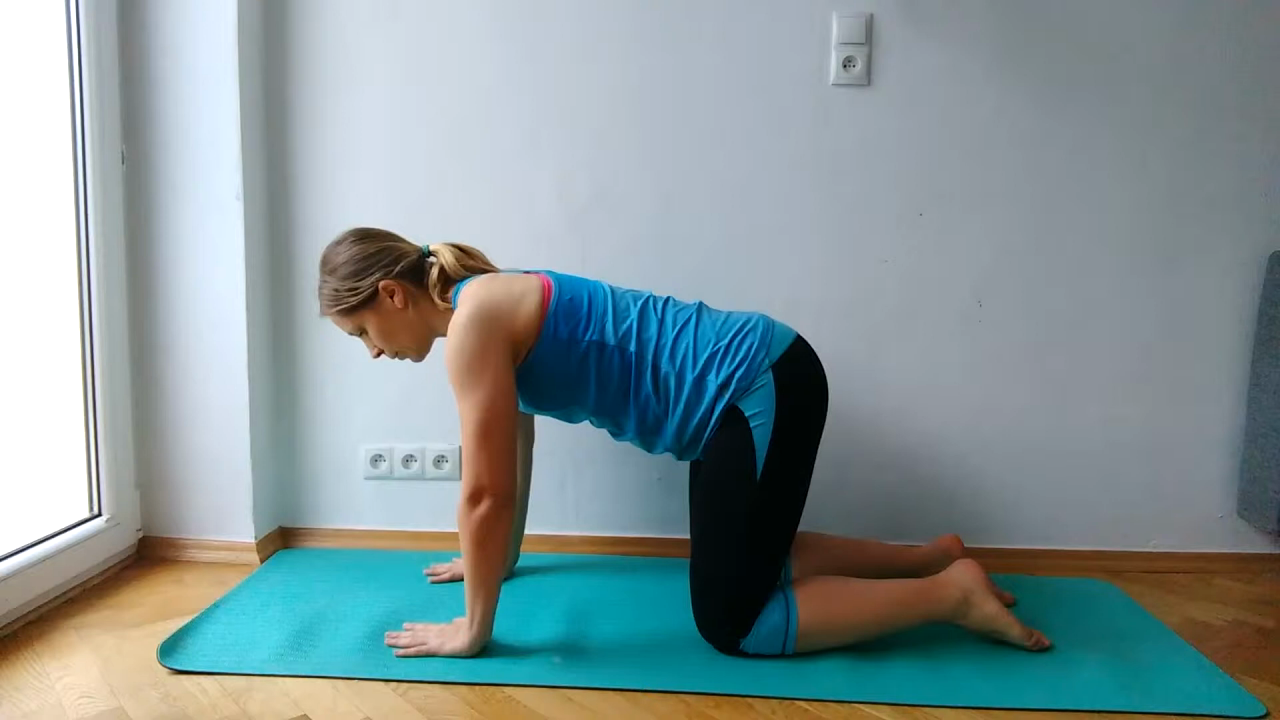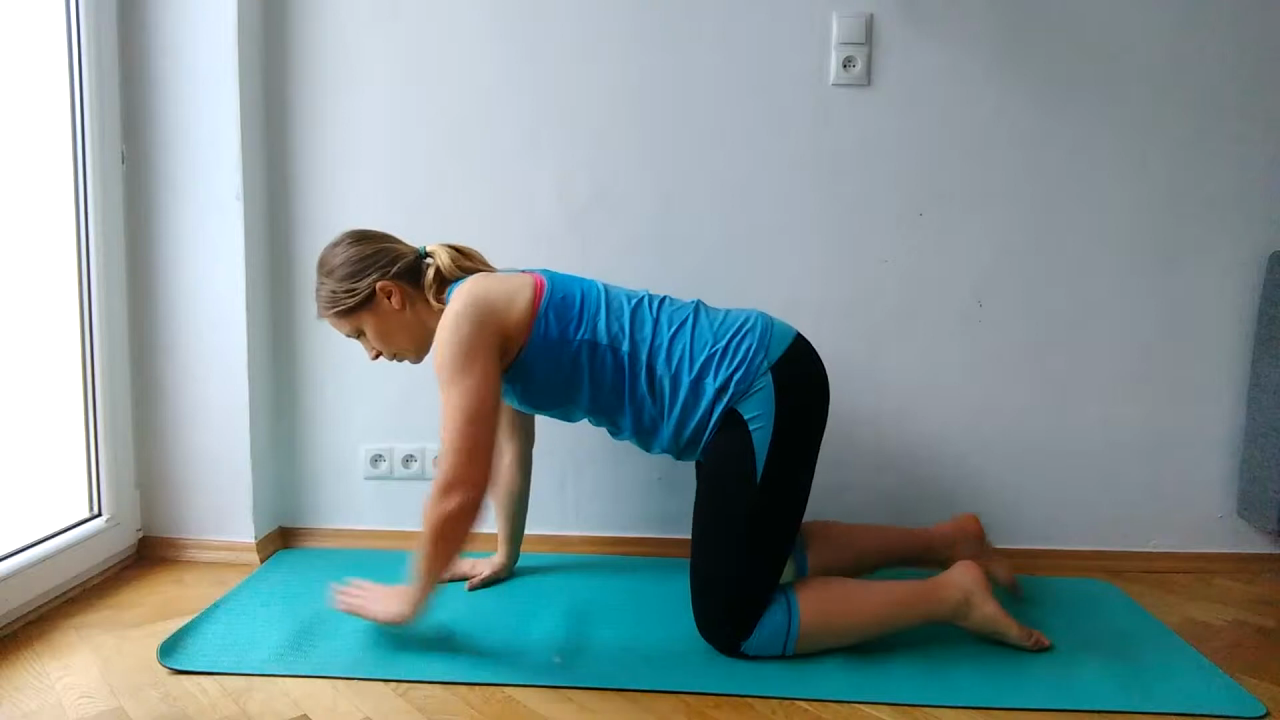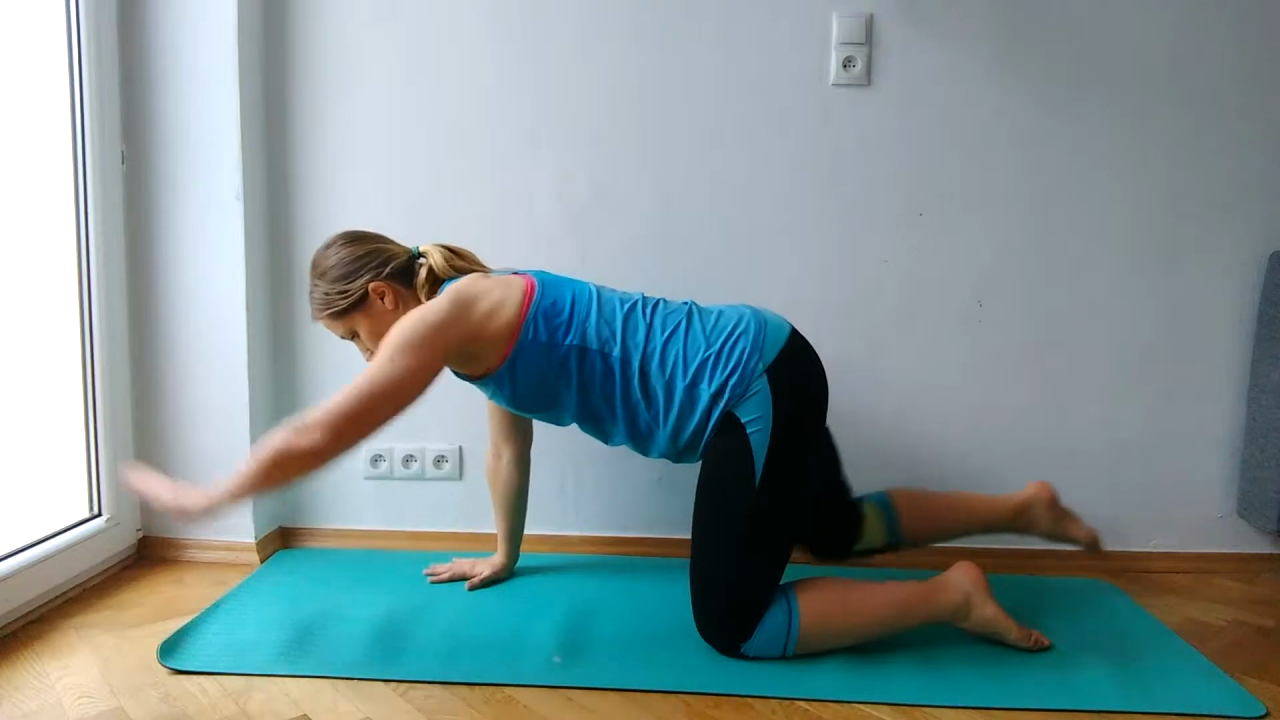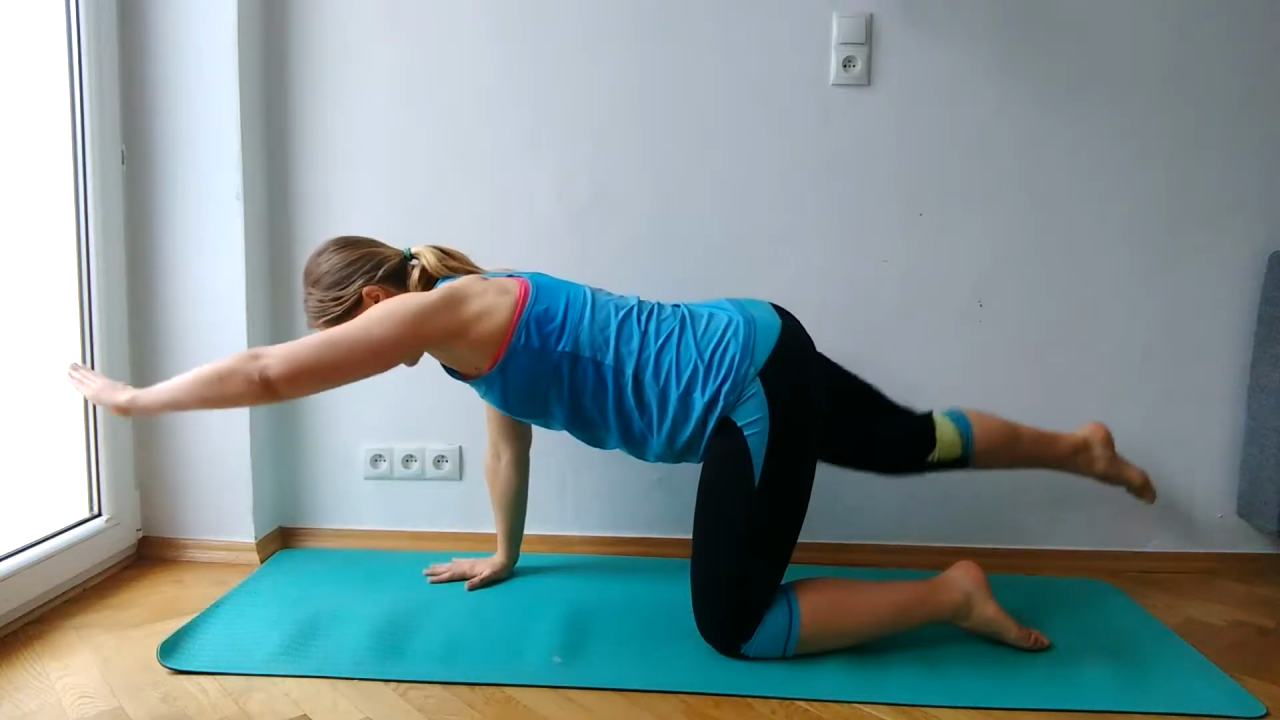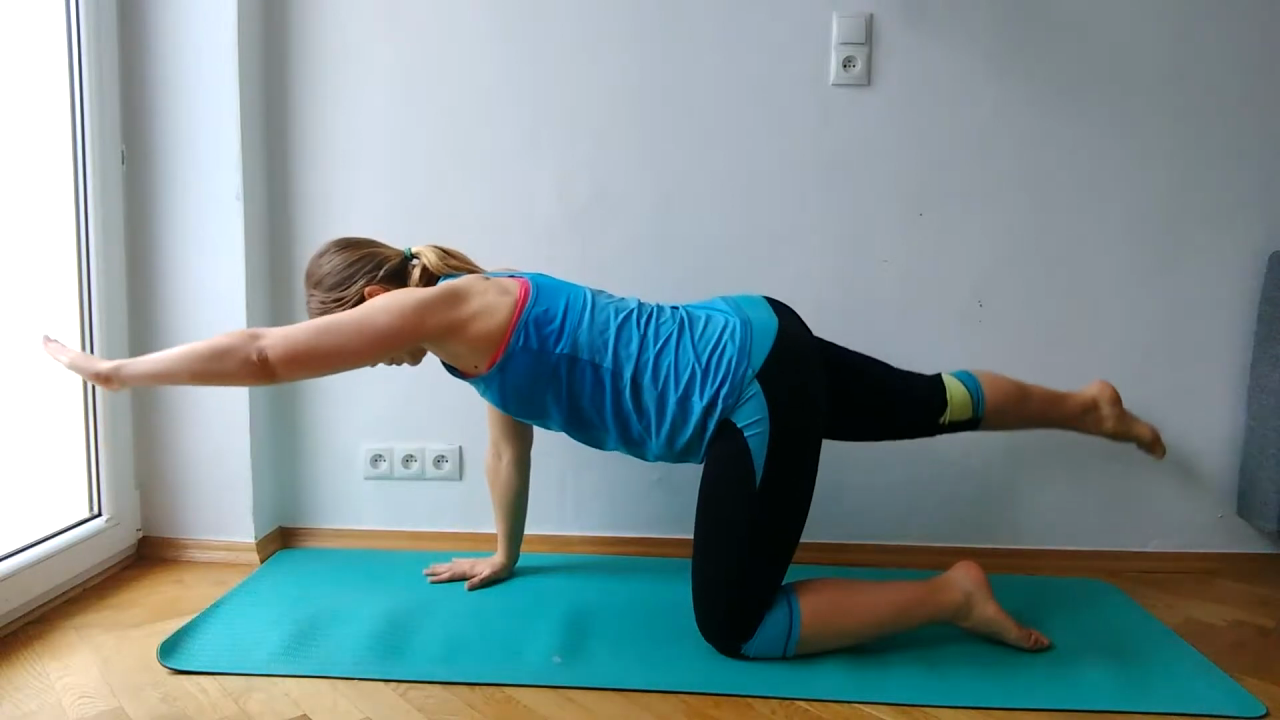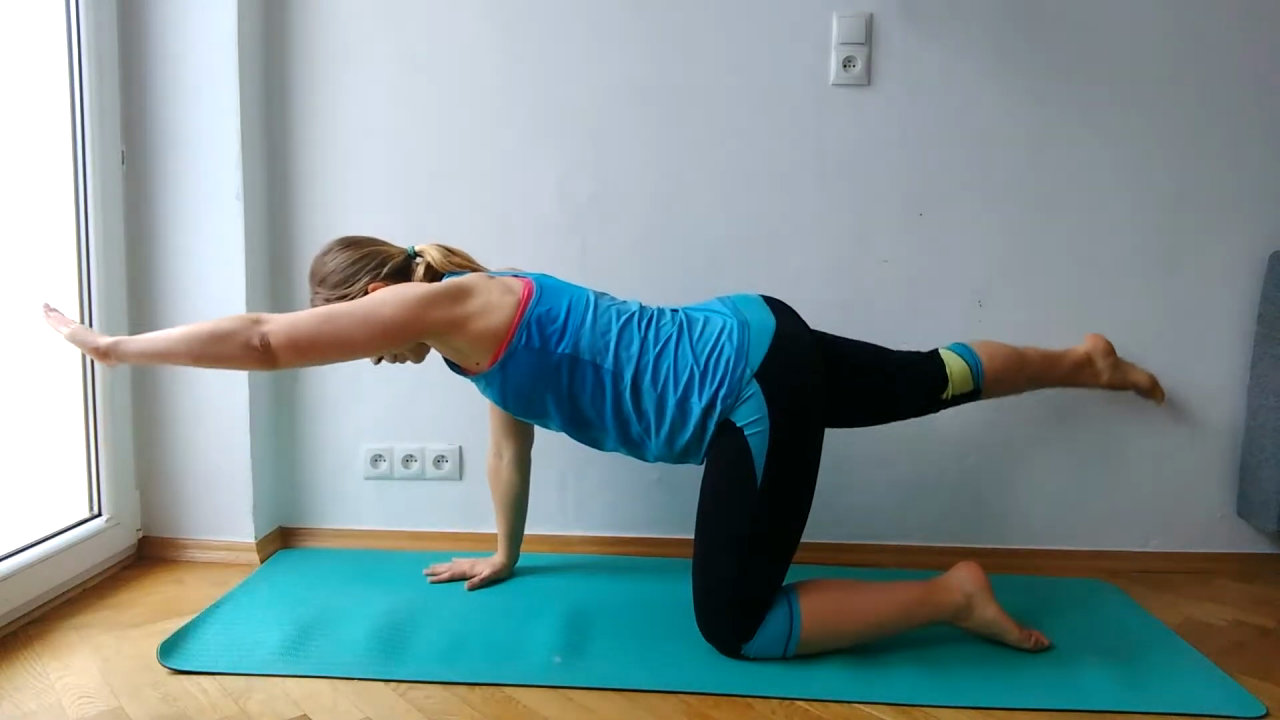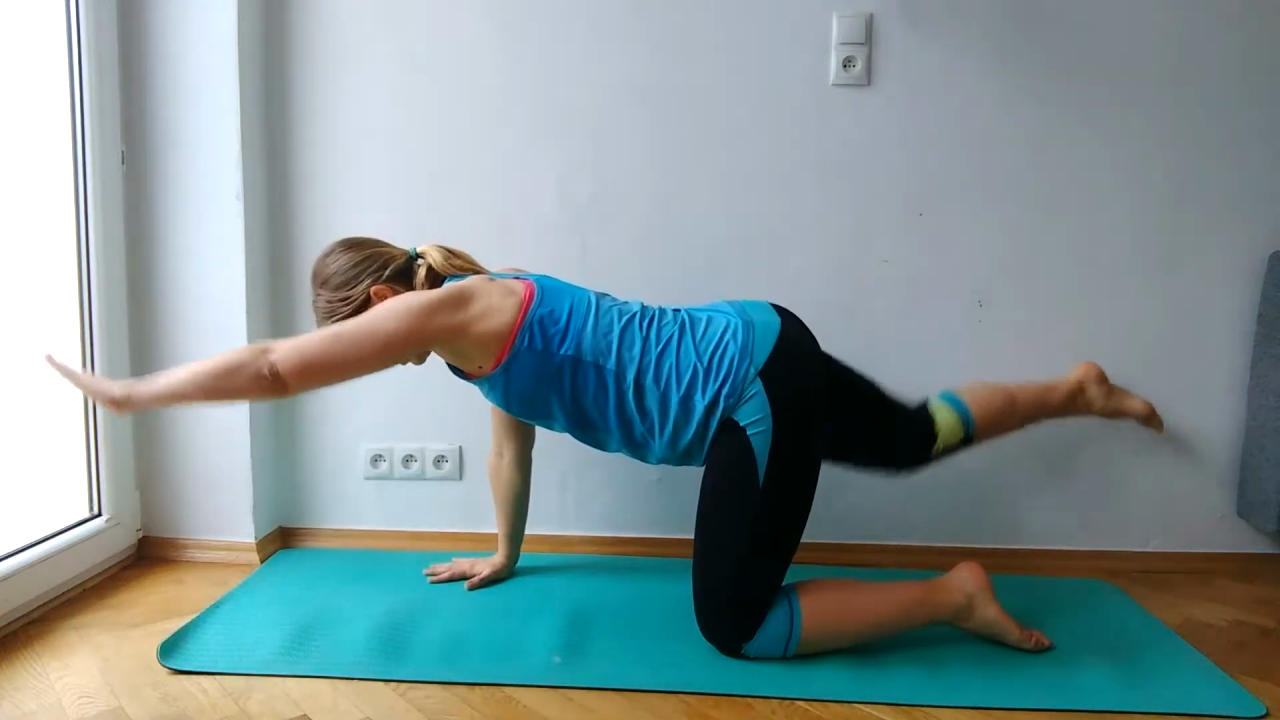
dt=0.3s
person 1, frame 1
left shoulder: (473, 320)
right shoulder: (490, 306)
left elbow: (484, 492)
right elbow: (513, 457)
left wrist: (473, 628)
right wrist: (499, 556)
left hip: (761, 387)
right hip: (748, 385)
left knee: (731, 622)
right knee: (747, 560)
left ankle: (953, 594)
right ankle: (930, 559)
person 1, frame 2
left shoulder: (465, 319)
right shoulder: (485, 307)
left elbow: (459, 486)
right elbow: (511, 443)
left wrist: (411, 596)
right wrist: (502, 556)
left hip: (761, 388)
right hip: (755, 383)
left knee: (732, 623)
right knee: (759, 556)
left ankle: (953, 594)
right ankle: (945, 541)
person 1, frame 3
left shoulder: (450, 315)
right shoulder: (481, 314)
left elbow: (319, 434)
right elbow: (508, 442)
left wrist: (202, 494)
right wrist: (502, 555)
left hip: (750, 388)
right hip: (755, 365)
left knee: (733, 623)
right knee: (840, 532)
left ankle: (948, 595)
right ankle: (1029, 508)
person 1, frame 4
left shoulder: (438, 312)
right shoulder: (478, 312)
left elbow: (270, 373)
right elbow: (508, 442)
left wrist: (135, 397)
right wrist: (501, 555)
left hip: (750, 391)
right hip: (757, 357)
left knee: (732, 624)
right knee: (904, 442)
left ankle: (950, 595)
right ankle: (1080, 450)
person 1, frame 5
left shoulder: (442, 310)
right shoulder: (475, 317)
left elbow: (263, 354)
right elbow: (509, 436)
left wrist: (116, 370)
right wrist: (501, 555)
left hip: (749, 384)
right hip: (756, 351)
left knee: (732, 623)
right knee: (925, 403)
left ankle: (951, 594)
right ankle: (1092, 408)
person 1, frame 6
left shoulder: (450, 304)
right shoulder: (479, 314)
left elbow: (266, 340)
right elbow: (510, 439)
left wrist: (115, 346)
right wrist: (501, 555)
left hip: (750, 383)
right hip: (754, 348)
left knee: (733, 623)
right knee: (928, 381)
left ankle: (952, 593)
right ankle: (1089, 364)
person 1, frame 7
left shoulder: (443, 312)
right shoulder: (481, 309)
left elbow: (275, 368)
right elbow: (512, 440)
left wrist: (129, 392)
right wrist: (501, 556)
left hip: (752, 390)
right hip: (757, 361)
left knee: (735, 624)
right knee: (906, 433)
left ankle: (952, 595)
right ankle: (1075, 392)
